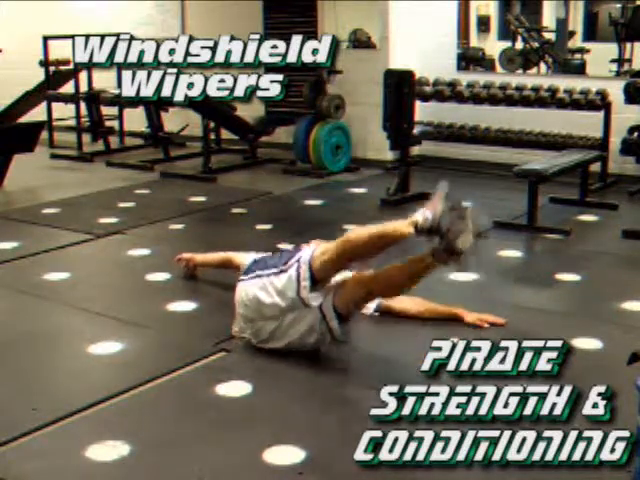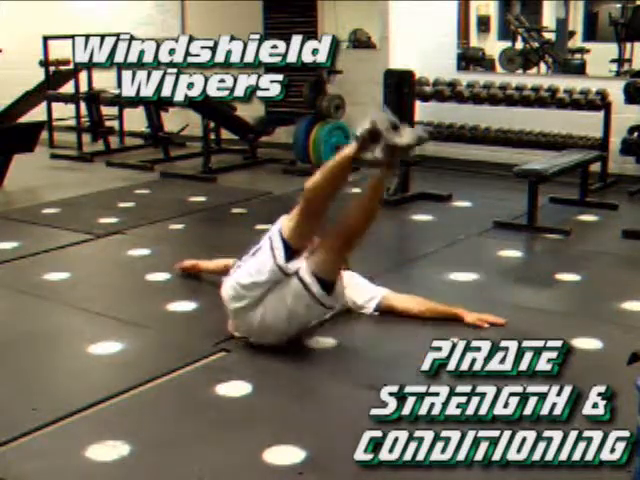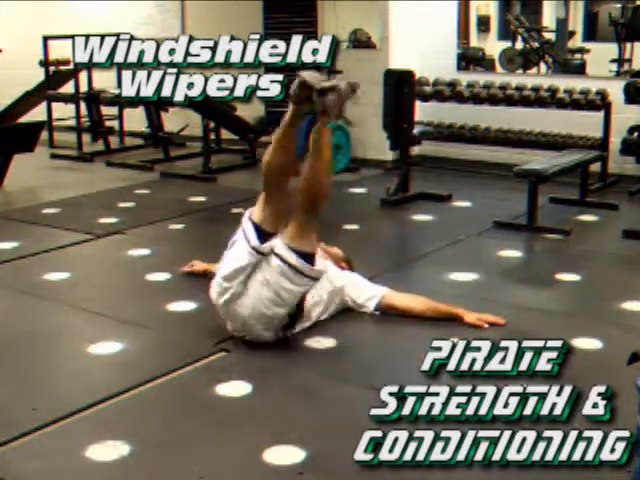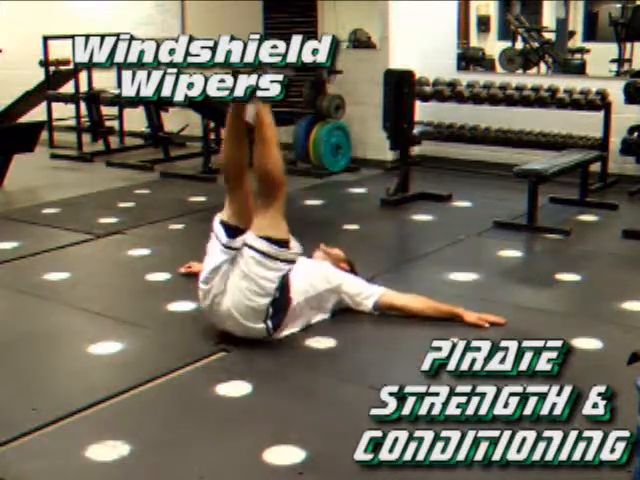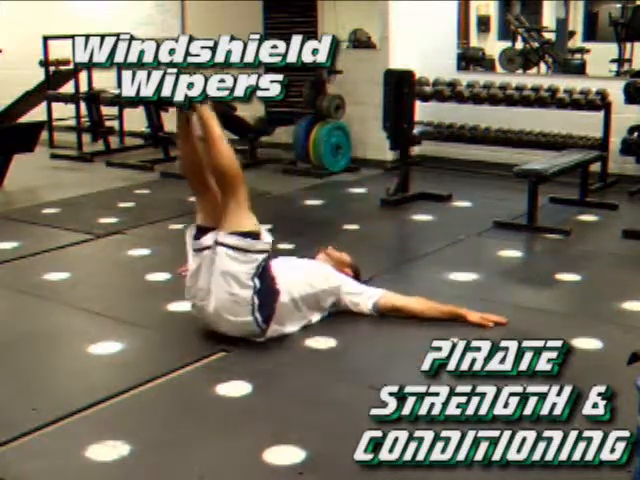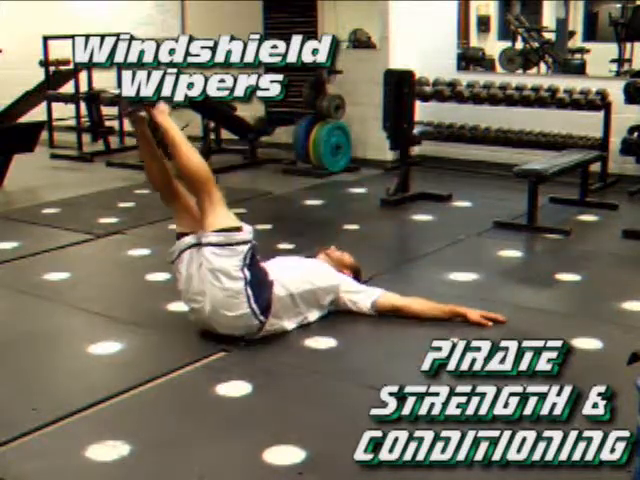
dt=0.3s
person 1, frame 1
left shoulder: (344, 284)
right shoulder: (278, 264)
left elbow: (401, 303)
right elbow: (234, 258)
left wrist: (459, 312)
left hip: (291, 330)
right hip: (261, 298)
right knee: (343, 248)
right ankle: (418, 224)
person 1, frame 2
left shoulder: (344, 281)
right shoulder: (287, 254)
left elbow: (403, 303)
right elbow: (234, 262)
left wrist: (460, 314)
left hip: (274, 319)
right hip: (245, 294)
left knee: (342, 236)
right knee: (309, 209)
right ankle: (359, 148)
person 1, frame 3
left shoulder: (342, 280)
right shoulder: (294, 262)
left elbow: (402, 301)
left wrist: (460, 314)
right wrist: (211, 266)
left hip: (264, 316)
right hip: (231, 293)
left knee: (307, 211)
right knee: (277, 193)
person 1, frame 4
left shoulder: (340, 280)
right shoulder: (300, 266)
left elbow: (402, 301)
left wrist: (461, 314)
right wrist: (210, 267)
left hip: (252, 312)
right hip: (219, 293)
left knee: (271, 194)
right knee: (238, 187)
right ankle: (240, 100)
person 1, frame 5
left shoulder: (337, 284)
right shoulder: (295, 266)
left elbow: (401, 304)
left wrist: (463, 313)
right wrist: (206, 263)
left hip: (243, 309)
right hip: (210, 296)
left knee: (233, 191)
right knee: (208, 191)
person 1, frame 6
left shoulder: (338, 284)
right shoulder: (296, 265)
left elbow: (401, 304)
left wrist: (461, 312)
left hip: (238, 308)
right hip: (207, 296)
left knee: (207, 192)
right knee: (177, 195)
